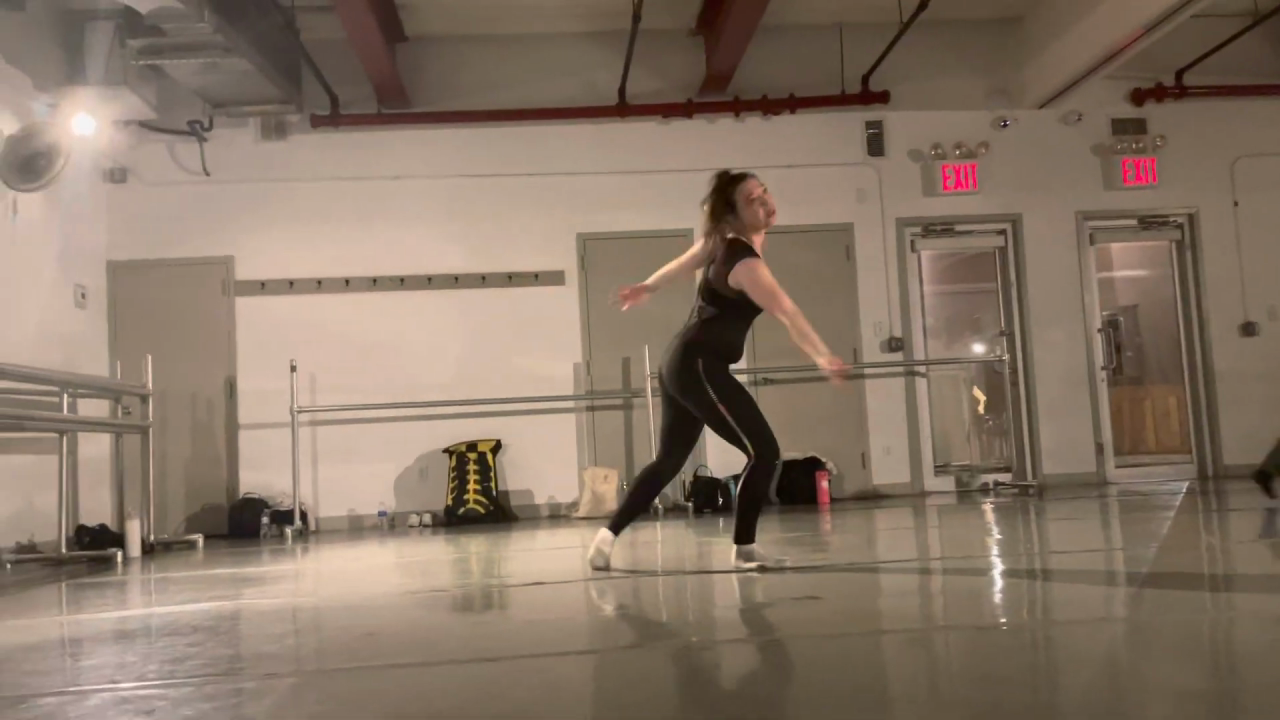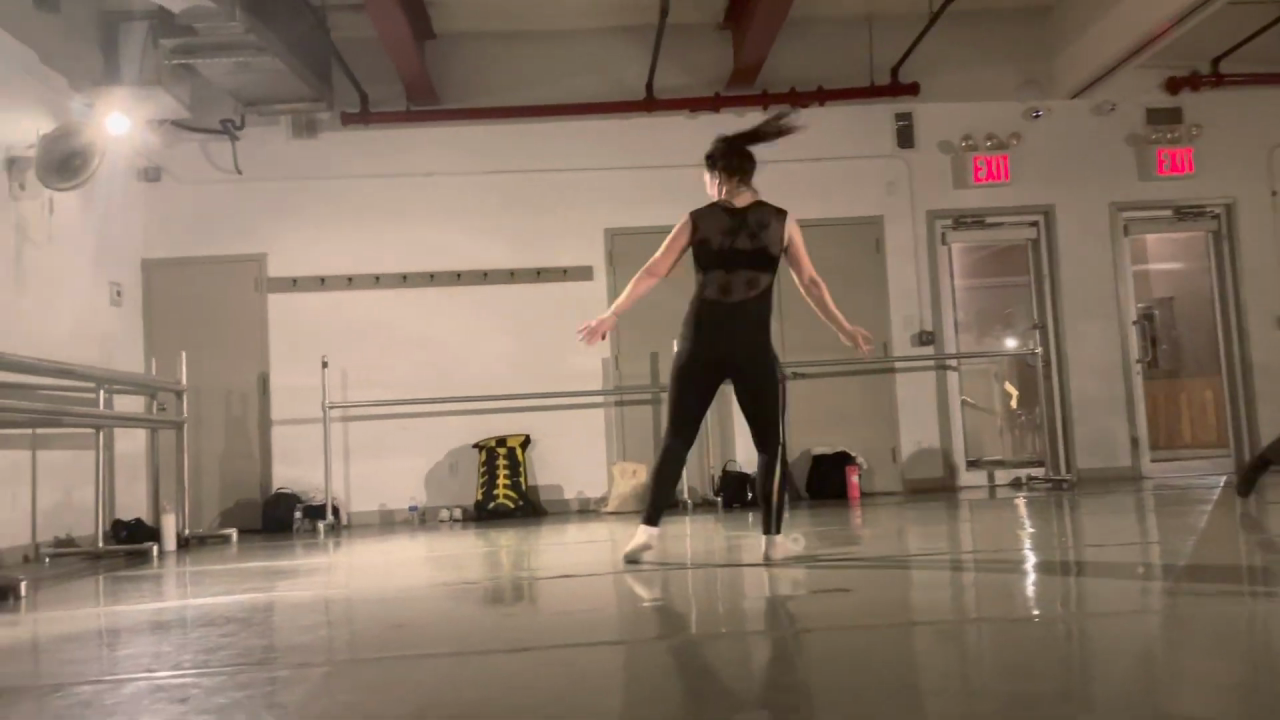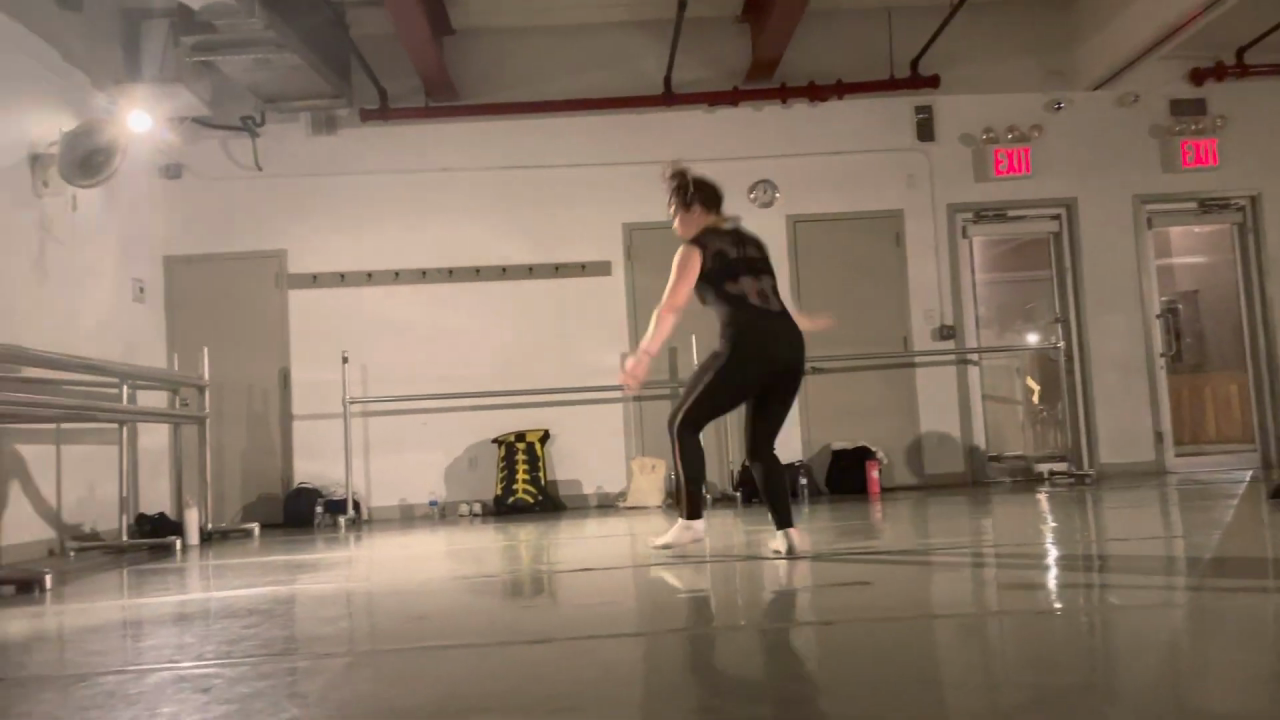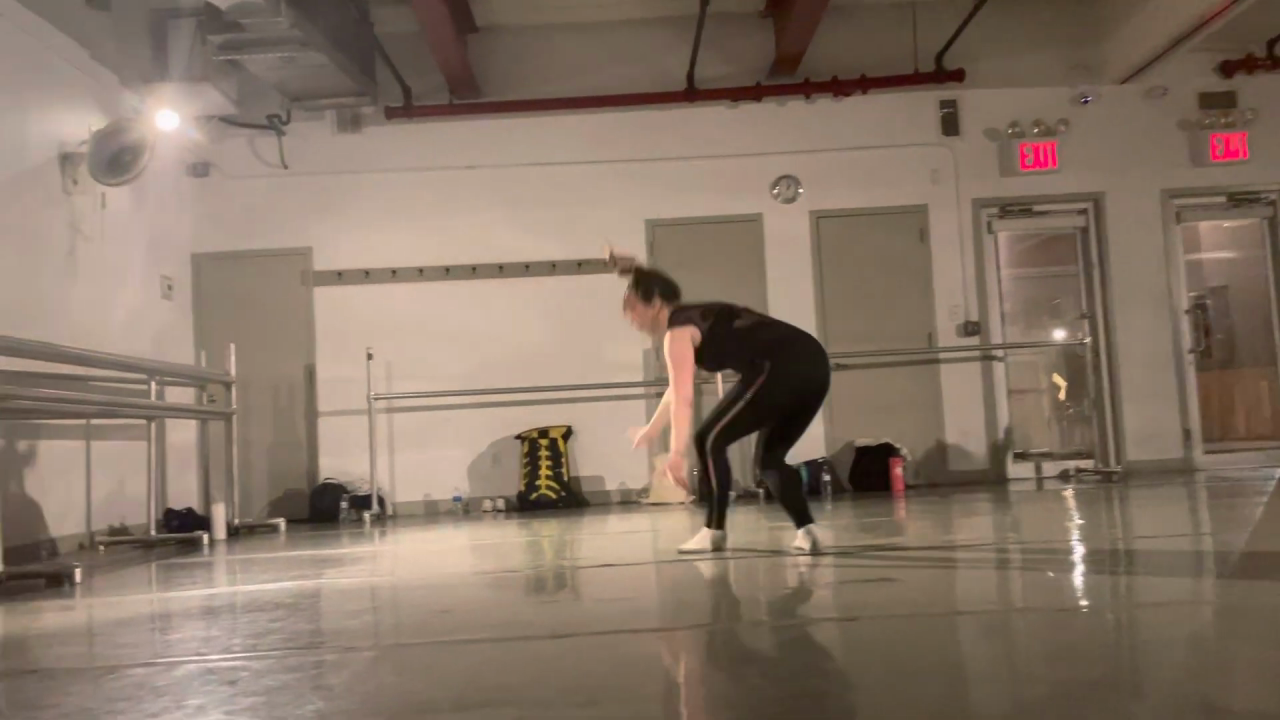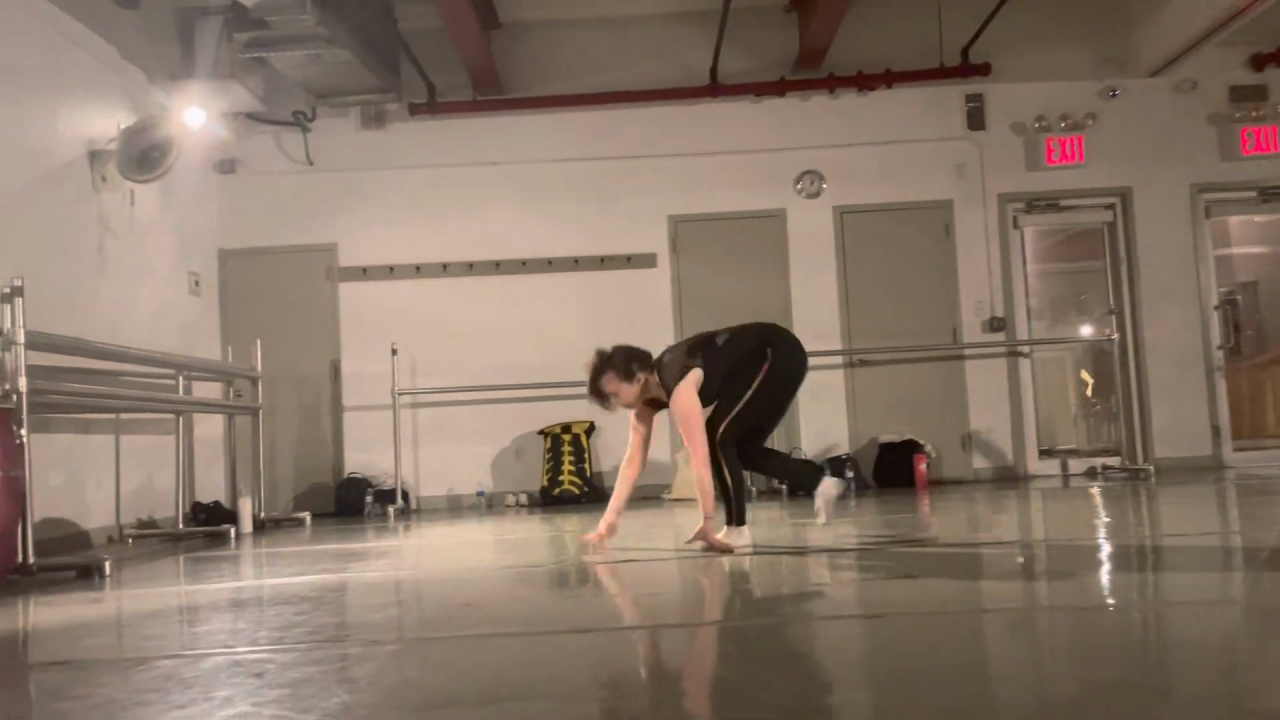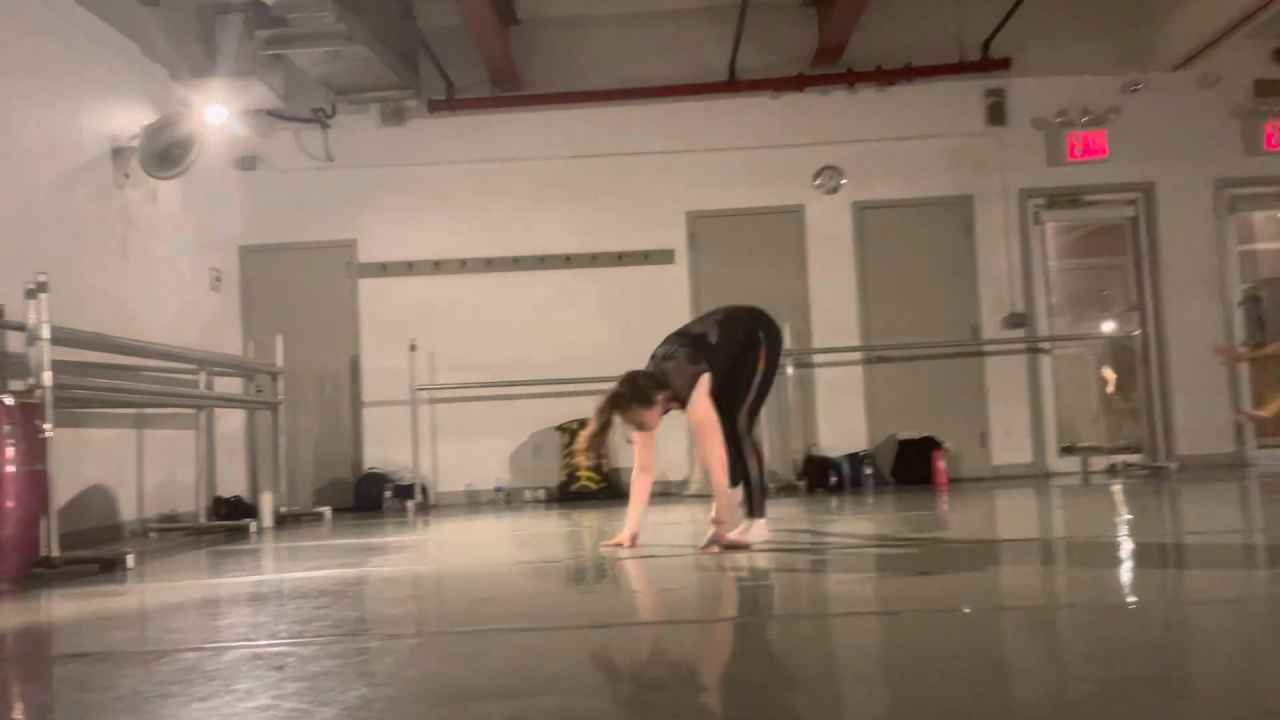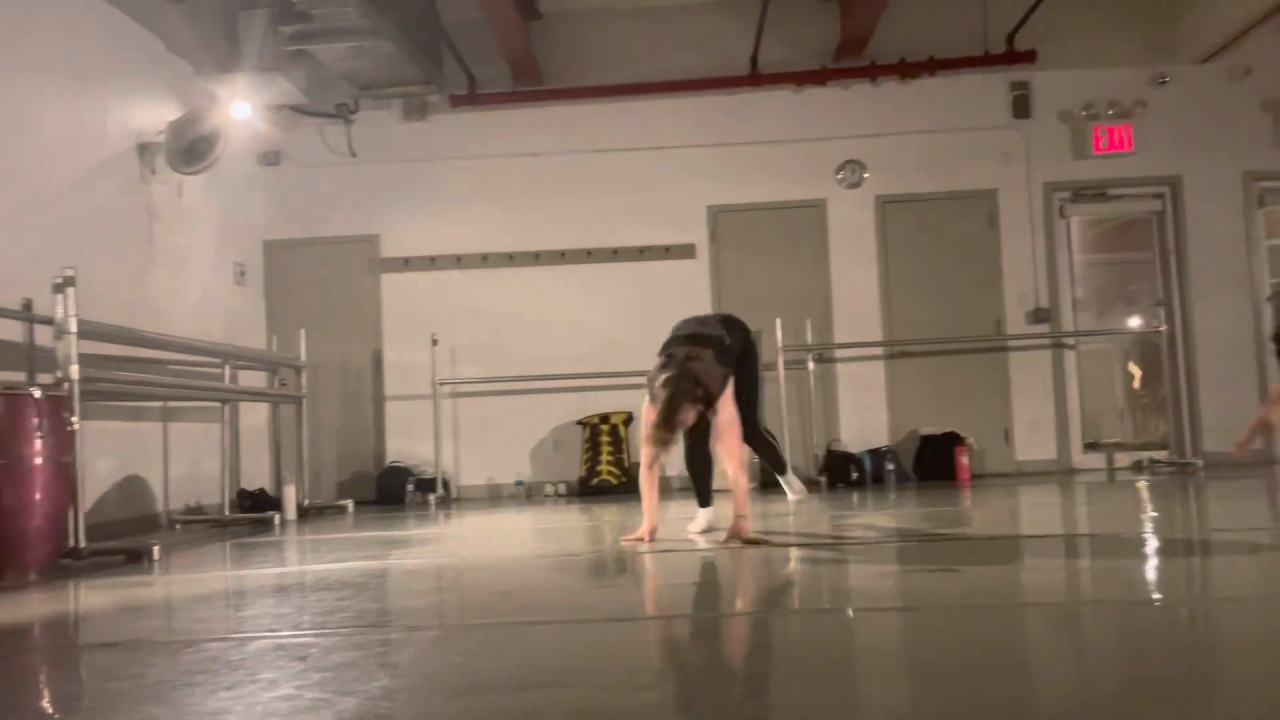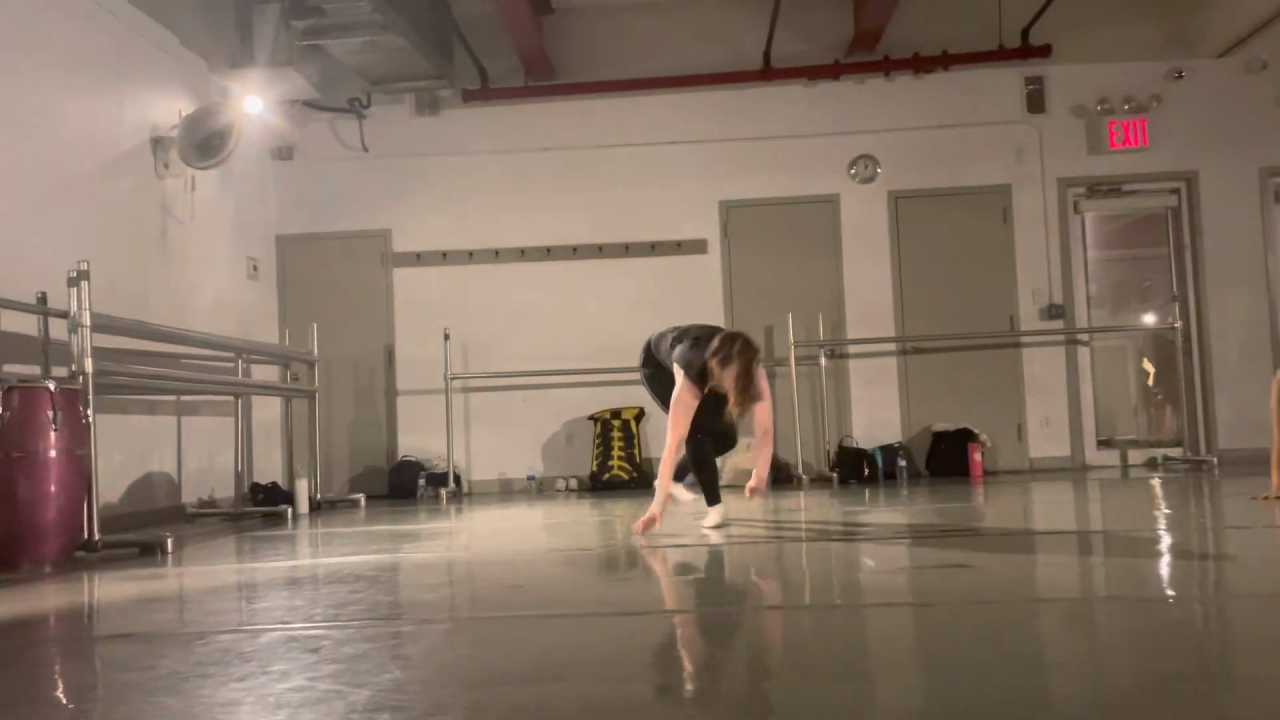
dt=0.2s
person 1, frame 1
left shoulder: (716, 242)
right shoulder: (746, 263)
left elbow: (686, 260)
right elbow: (787, 314)
left wrist: (648, 286)
right wrist: (822, 356)
left hip: (679, 363)
right hip: (701, 367)
left knee: (668, 460)
right knee: (764, 453)
left ankle: (607, 538)
right ankle: (744, 549)
person 1, frame 2
left shoulder: (696, 222)
right shoulder: (780, 221)
left elbow: (652, 273)
right elbow: (811, 283)
left wrist: (610, 316)
right wrist: (845, 329)
left hip: (701, 339)
right hip: (751, 344)
left knee: (678, 440)
right knee: (771, 445)
left ankle: (648, 530)
right ankle: (773, 538)
person 1, frame 3
left shoulder: (693, 250)
right shoulder: (752, 242)
left elbow: (670, 308)
left wrist: (643, 355)
right wrist: (798, 320)
left hip: (747, 346)
right hip: (788, 349)
left knee: (683, 425)
right knee: (760, 448)
left ankle: (689, 521)
right ankle: (787, 533)
person 1, frame 4
left shoulder: (678, 333)
right shoulder: (696, 322)
left elbow: (683, 399)
right elbow: (679, 390)
left wrist: (677, 453)
right wrist: (654, 426)
left hip: (781, 368)
right hip: (812, 363)
left knee: (710, 438)
right knee: (770, 461)
left ankle: (713, 532)
right ankle: (807, 529)
person 1, frame 5
left shoulder: (678, 387)
right shoulder: (650, 391)
left elbow: (701, 459)
right elbow: (633, 461)
left wrist: (707, 522)
right wrist: (609, 519)
left hip: (776, 353)
right hip: (763, 356)
left knee: (720, 437)
right knee: (744, 447)
left ankle: (737, 530)
right ankle: (821, 484)
person 1, frame 6
left shoulder: (694, 392)
right shoulder: (640, 397)
left elbow: (715, 462)
right elbow: (644, 469)
left wrist: (720, 526)
right wrist: (631, 529)
left hip: (760, 336)
right hip: (720, 332)
left knee: (736, 427)
right knee: (715, 432)
left ankle: (757, 520)
right ankle: (734, 487)
person 1, frame 7
left shoulder: (717, 391)
right shoulder: (657, 398)
left elbow: (733, 461)
right elbow: (649, 463)
left wrist: (742, 520)
right wrist: (649, 524)
left knee: (750, 428)
right knee: (696, 439)
left ankle: (785, 473)
right ankle: (705, 509)
person 1, frame 8
left shoulder: (749, 369)
right shoulder: (690, 375)
left elbow: (765, 429)
right elbow: (674, 443)
left wrist: (760, 477)
right wrist: (658, 505)
right hip: (657, 364)
left knee: (725, 440)
right knee: (698, 432)
left ankle: (671, 481)
right ankle: (715, 508)
